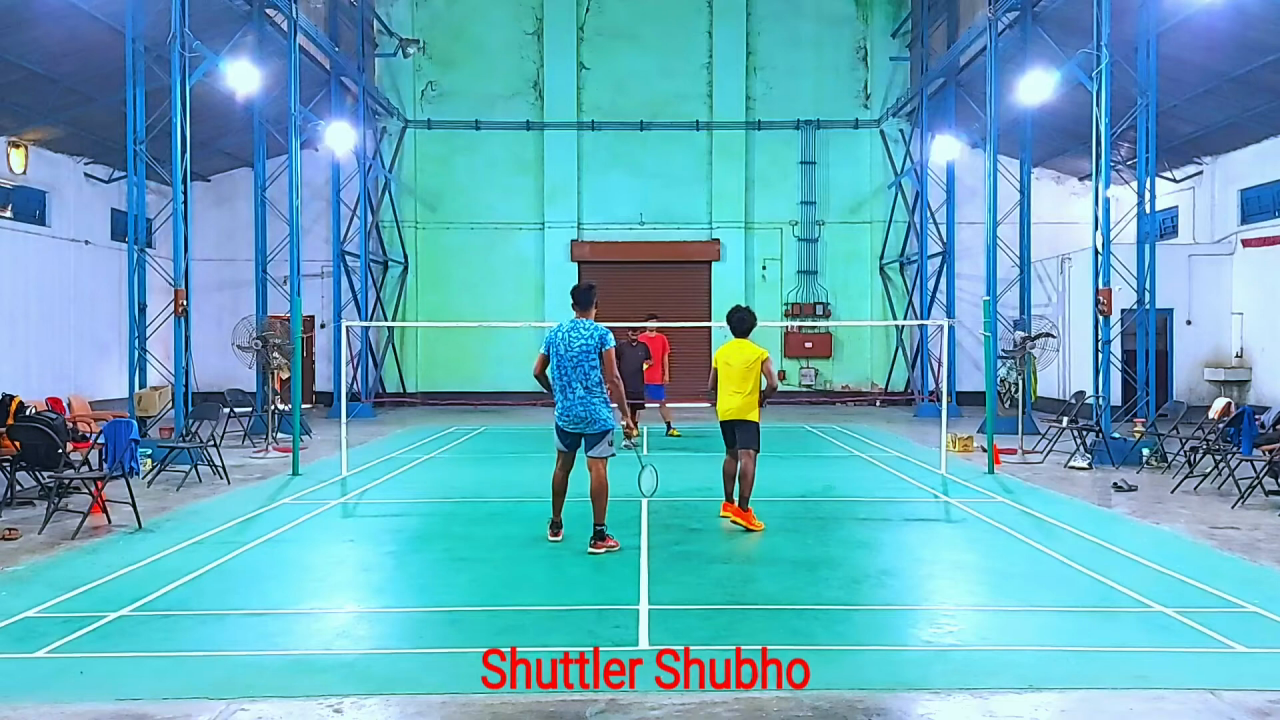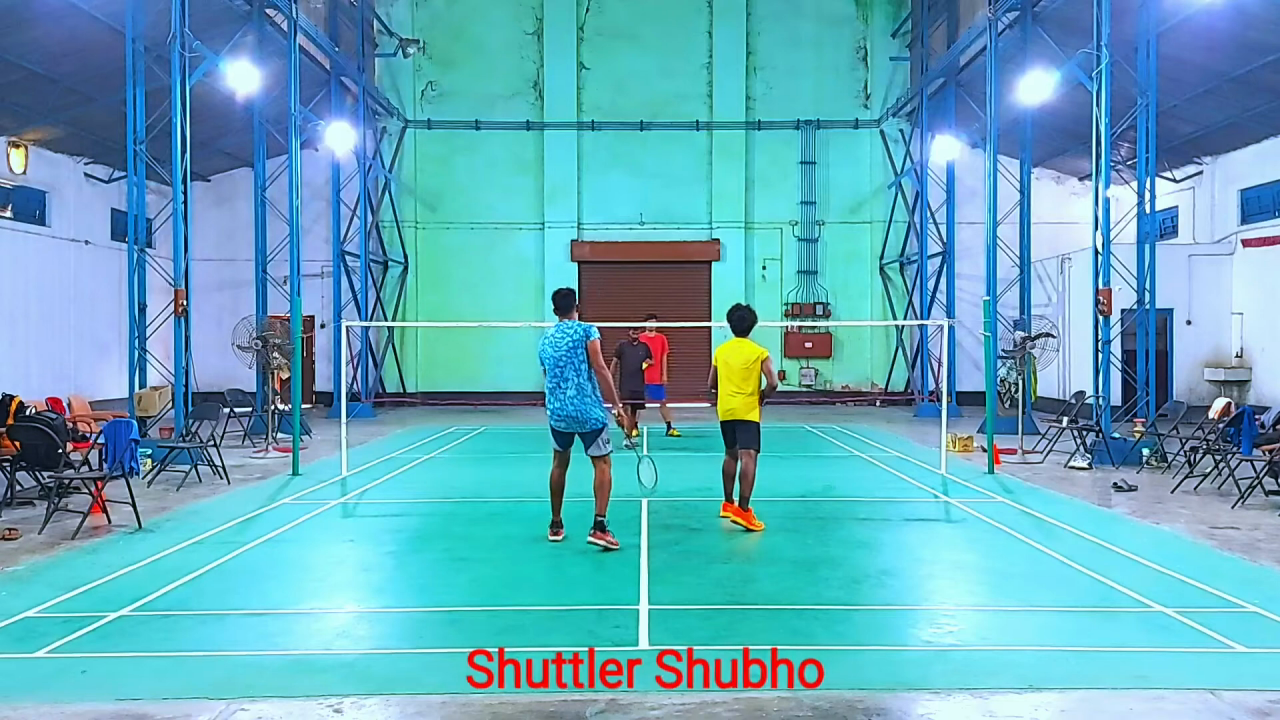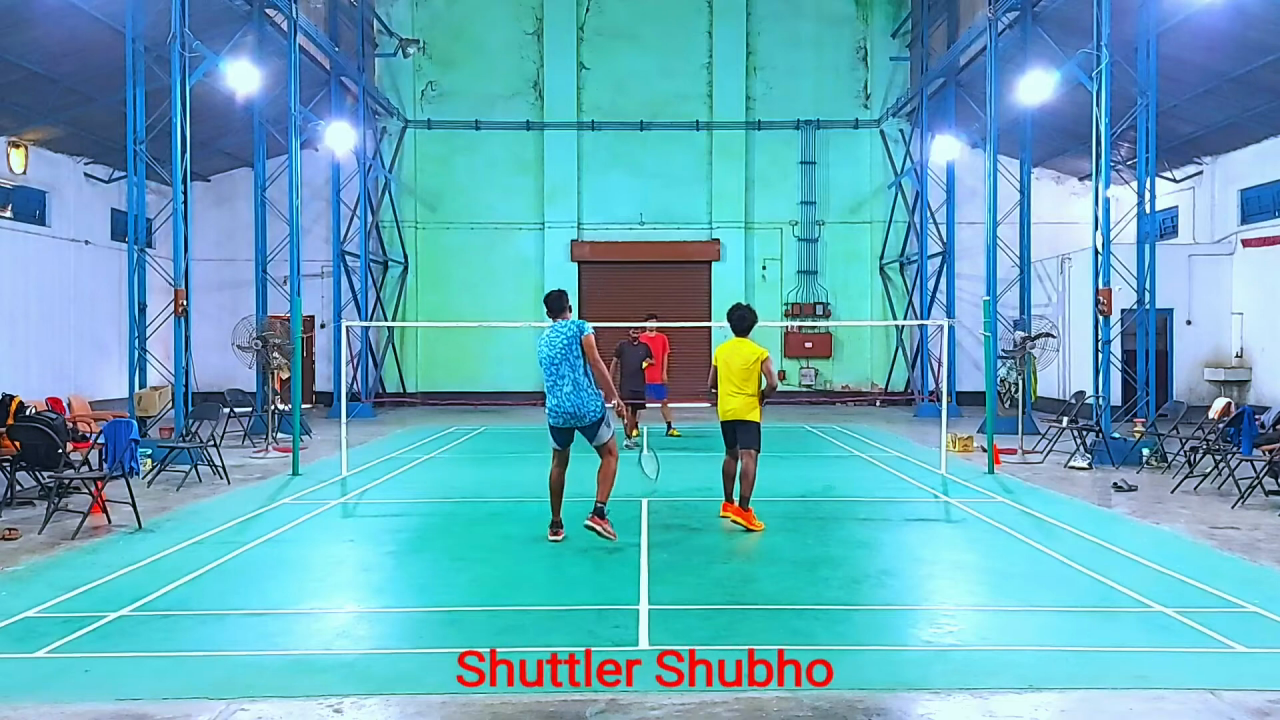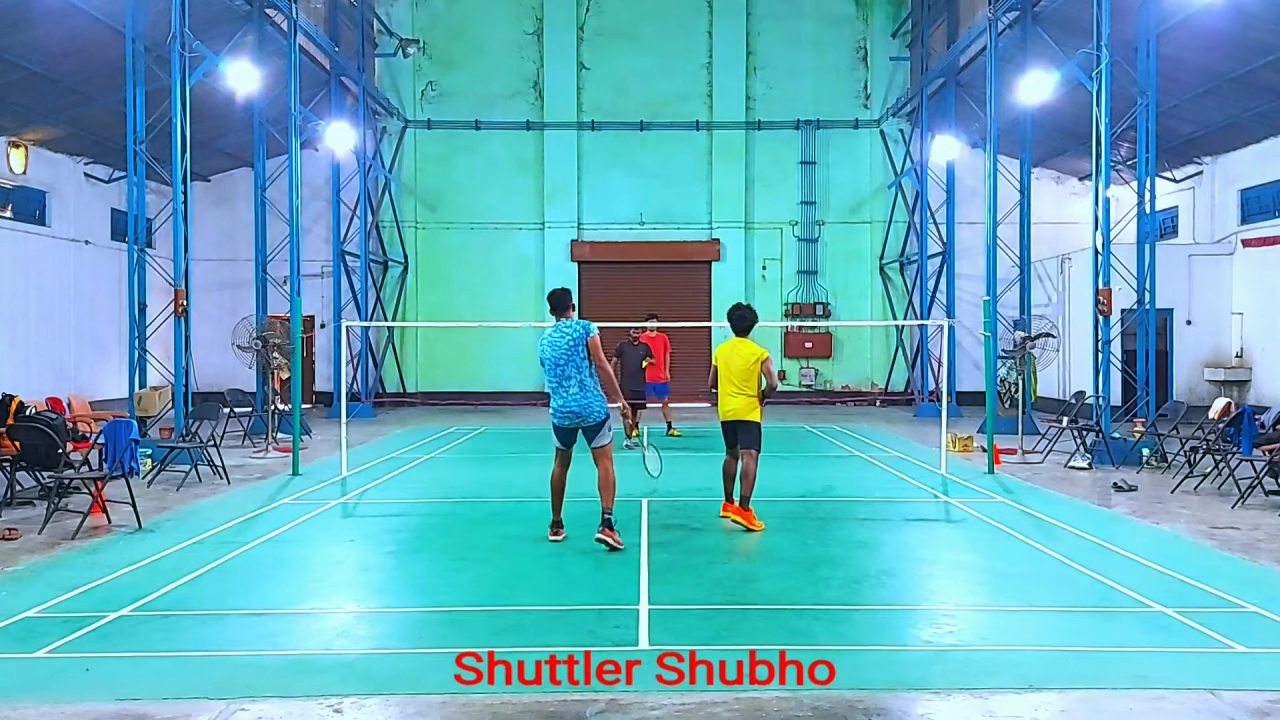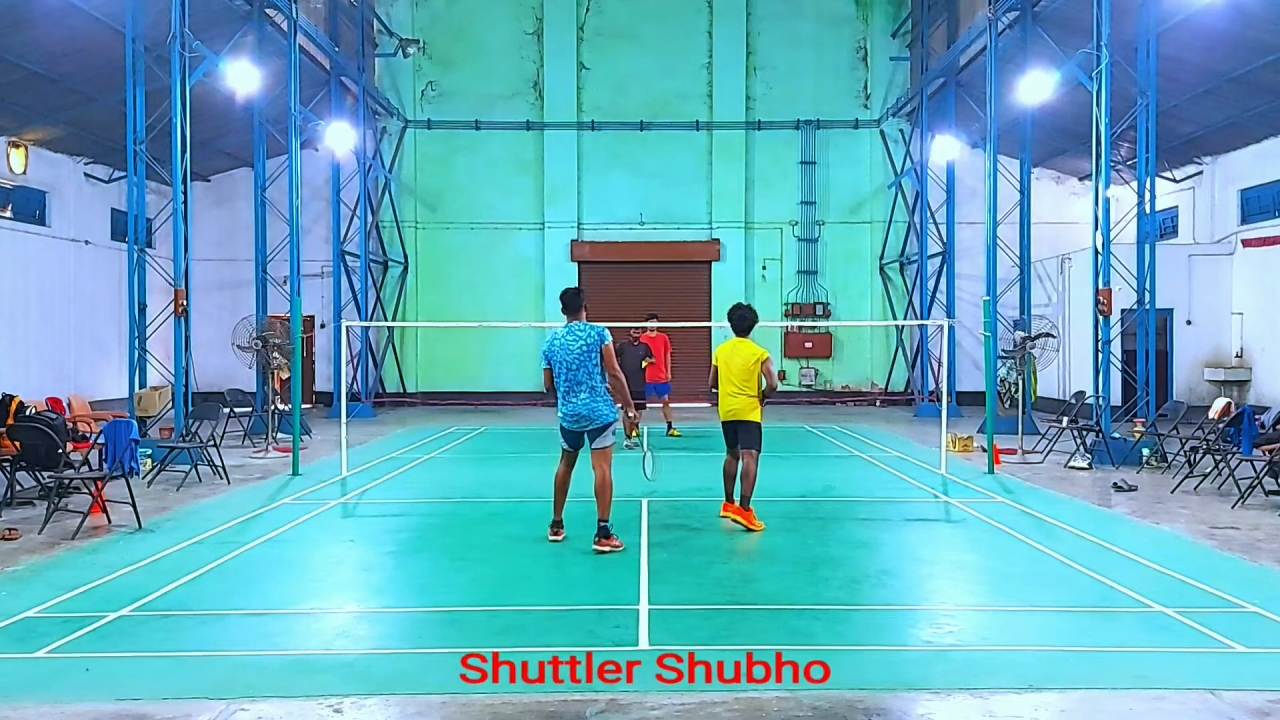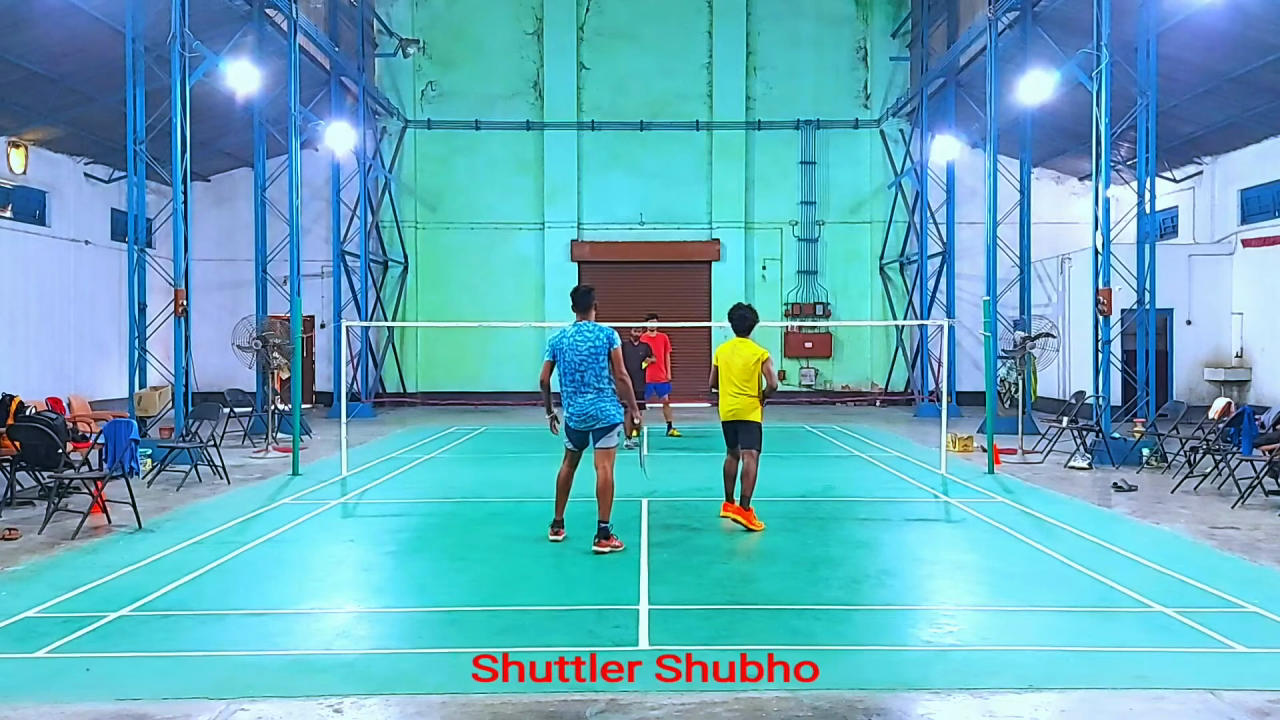
dt=0.2s
person 1, frame 1
left shoulder: (555, 333)
right shoulder: (602, 334)
left elbow: (538, 372)
right elbow: (613, 378)
right wrist: (626, 415)
left hip: (565, 413)
right hip: (596, 413)
left knee: (562, 467)
right knee: (598, 471)
left ankle: (555, 525)
right ankle: (599, 536)
person 1, frame 2
left shoulder: (545, 340)
right shoulder: (586, 330)
right elbow: (599, 368)
right wrist: (616, 405)
left hip: (557, 412)
right hip: (589, 410)
left knee: (559, 465)
right knee: (602, 465)
left ankle: (556, 525)
right ankle: (599, 527)
person 1, frame 3
left shoulder: (542, 341)
right shoulder: (580, 327)
right elbow: (595, 362)
right wrist: (614, 396)
left hip: (556, 410)
right hip: (588, 406)
left knee: (559, 464)
right knee: (610, 455)
left ankle: (555, 525)
right ankle: (598, 512)
person 1, frame 4
left shoulder: (544, 341)
right shoulder: (585, 328)
right elbow: (601, 364)
right wrist: (620, 399)
left hip: (560, 410)
right hip: (592, 407)
left knee: (561, 464)
right knee: (604, 464)
left ankle: (556, 525)
right ankle: (606, 524)
person 1, frame 5
left shoulder: (551, 341)
right shoulder: (599, 333)
left elbow: (549, 385)
right elbow: (614, 373)
right wrist: (629, 407)
left hip: (568, 413)
right hip: (600, 410)
left knee: (565, 465)
right knee: (602, 468)
left ankle: (556, 525)
right ankle: (603, 534)
person 1, frame 6
left shoulder: (558, 339)
right shoulder: (608, 335)
left elbow: (544, 380)
right elbow: (621, 376)
left wrist: (550, 412)
right wrist: (634, 409)
left hip: (574, 413)
right hip: (606, 411)
left knee: (568, 465)
right knee: (604, 469)
left ankle: (557, 525)
right ankle: (603, 535)
person 2, frame 1
left shoulder: (720, 352)
right shoulder: (759, 353)
left elbow: (711, 386)
right elbow: (773, 384)
right wrist: (762, 398)
left hip: (724, 411)
right hip: (746, 411)
left knee: (731, 455)
right knee: (747, 457)
left ankle: (728, 504)
right ankle: (743, 510)
person 2, frame 2
left shoulder: (720, 351)
right shoulder: (759, 352)
left elbow: (712, 384)
right elbow: (772, 383)
right wrist: (761, 397)
left hip: (725, 411)
right hip: (747, 411)
left knee: (731, 455)
right knee: (748, 457)
left ankle: (728, 504)
right ankle: (743, 510)
person 2, frame 3
left shoulder: (720, 351)
right shoulder: (759, 353)
left elbow: (712, 384)
right elbow: (772, 384)
right wrist: (762, 397)
left hip: (725, 411)
right hip: (748, 411)
left knee: (731, 455)
right knee: (749, 457)
left ankle: (728, 504)
right ankle: (743, 510)
person 2, frame 4
left shoulder: (720, 350)
right shoulder: (759, 353)
left elbow: (712, 383)
right elbow: (772, 384)
right wrist: (762, 397)
left hip: (726, 411)
right hip: (748, 411)
left knee: (732, 455)
right knee: (749, 457)
left ankle: (728, 504)
right ankle: (744, 510)
person 2, frame 5
left shoulder: (721, 350)
right shoulder: (760, 353)
left elbow: (713, 383)
right elbow: (772, 385)
right wrist: (762, 397)
left hip: (727, 411)
right hip: (749, 411)
left knee: (732, 454)
right knee: (750, 457)
left ankle: (729, 504)
right ankle: (744, 509)
person 2, frame 6
left shoulder: (721, 350)
right shoulder: (760, 353)
left elbow: (713, 383)
right elbow: (772, 385)
right wrist: (762, 397)
left hip: (727, 411)
right hip: (749, 412)
left knee: (732, 454)
right knee: (750, 457)
left ankle: (729, 504)
right ankle: (744, 509)
